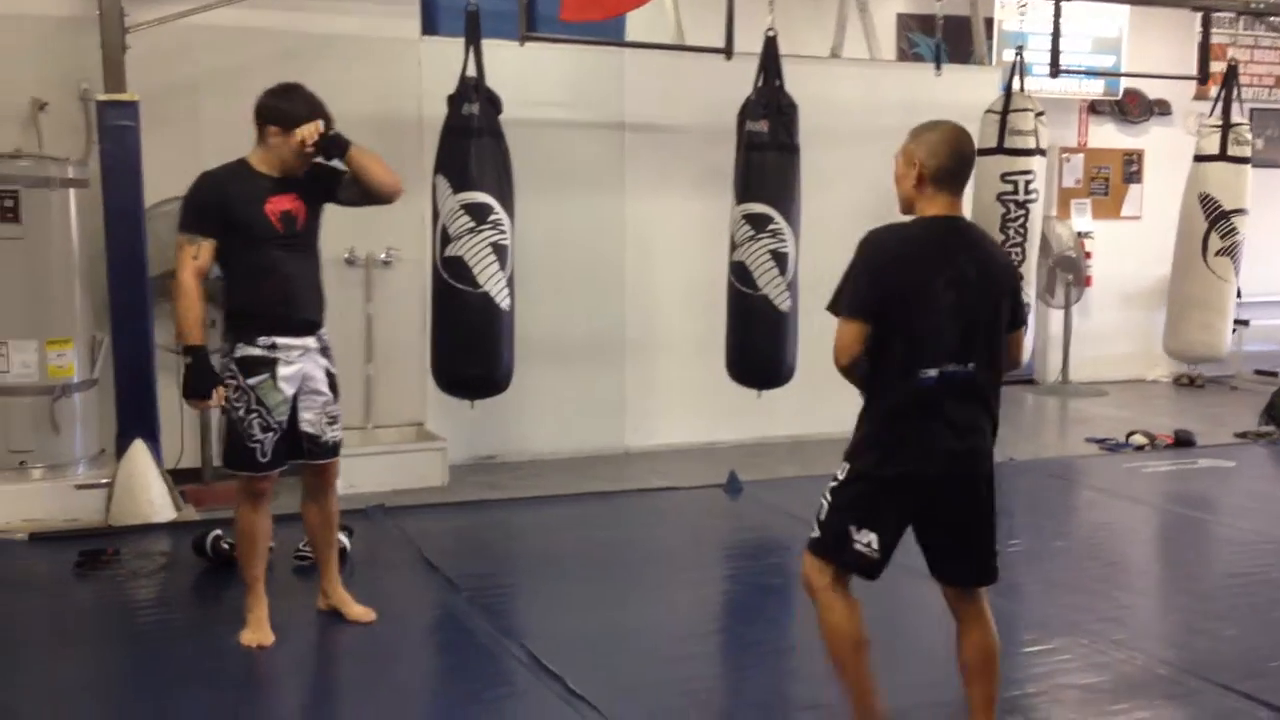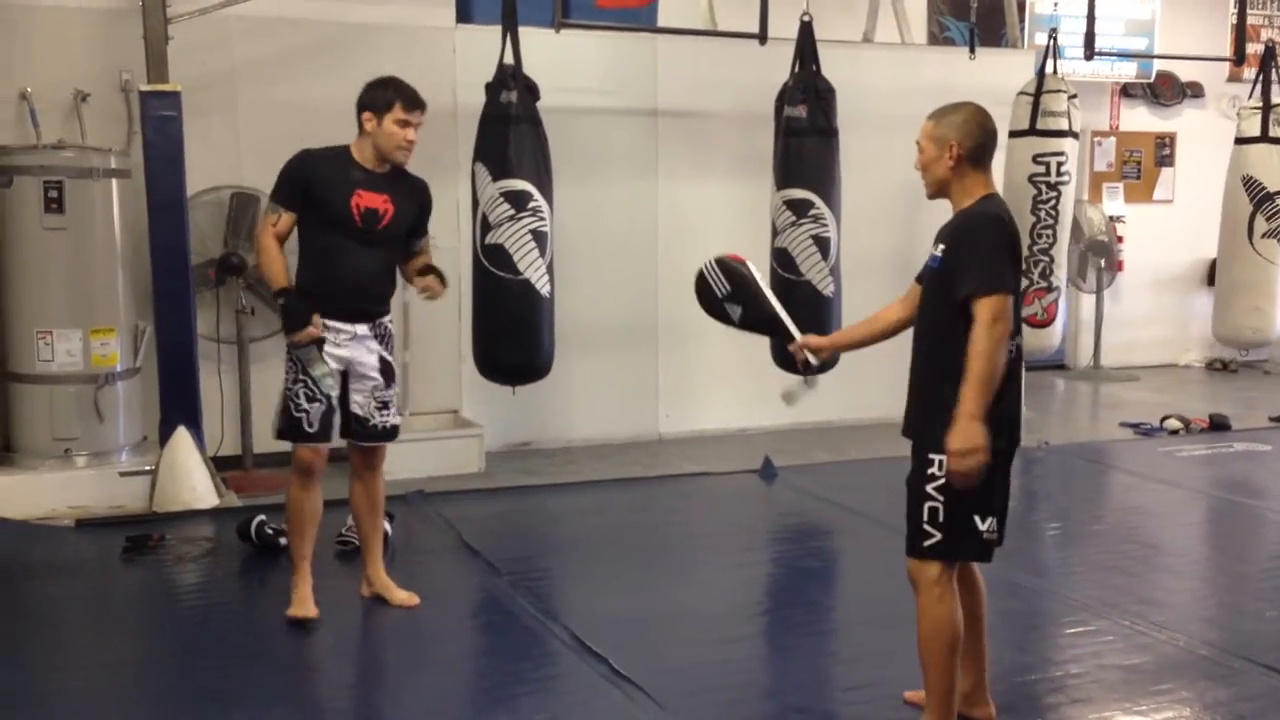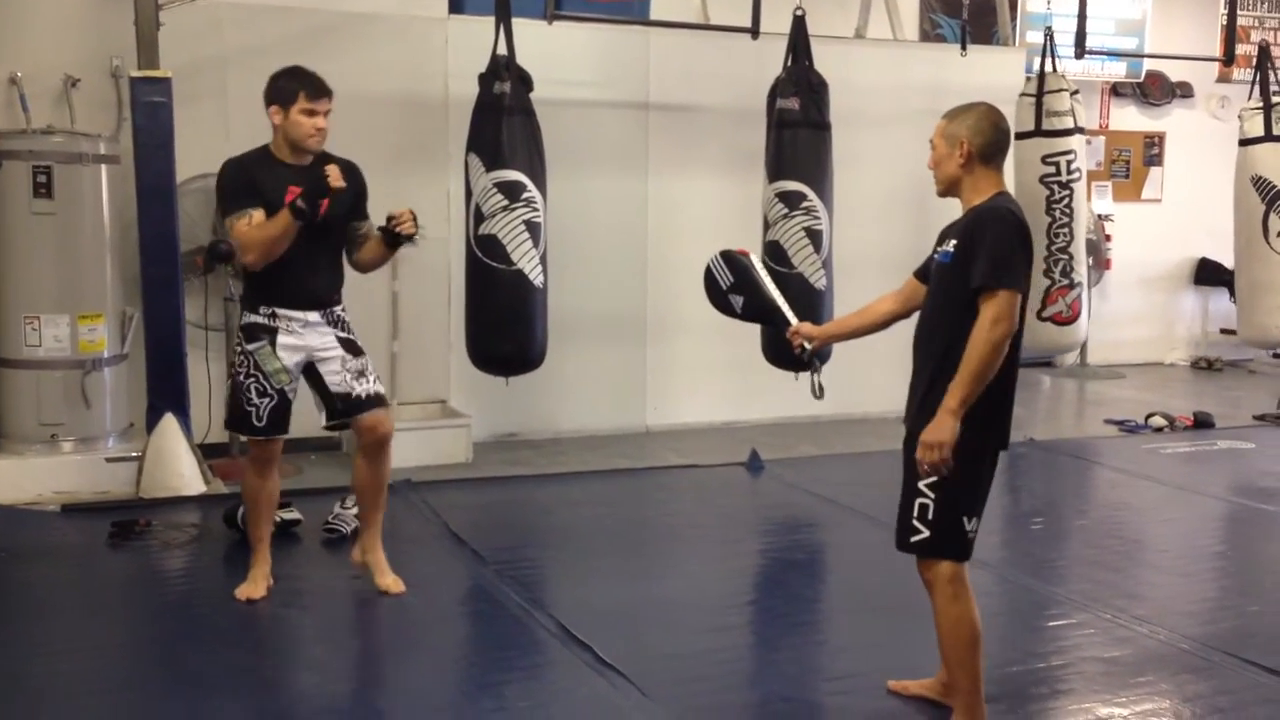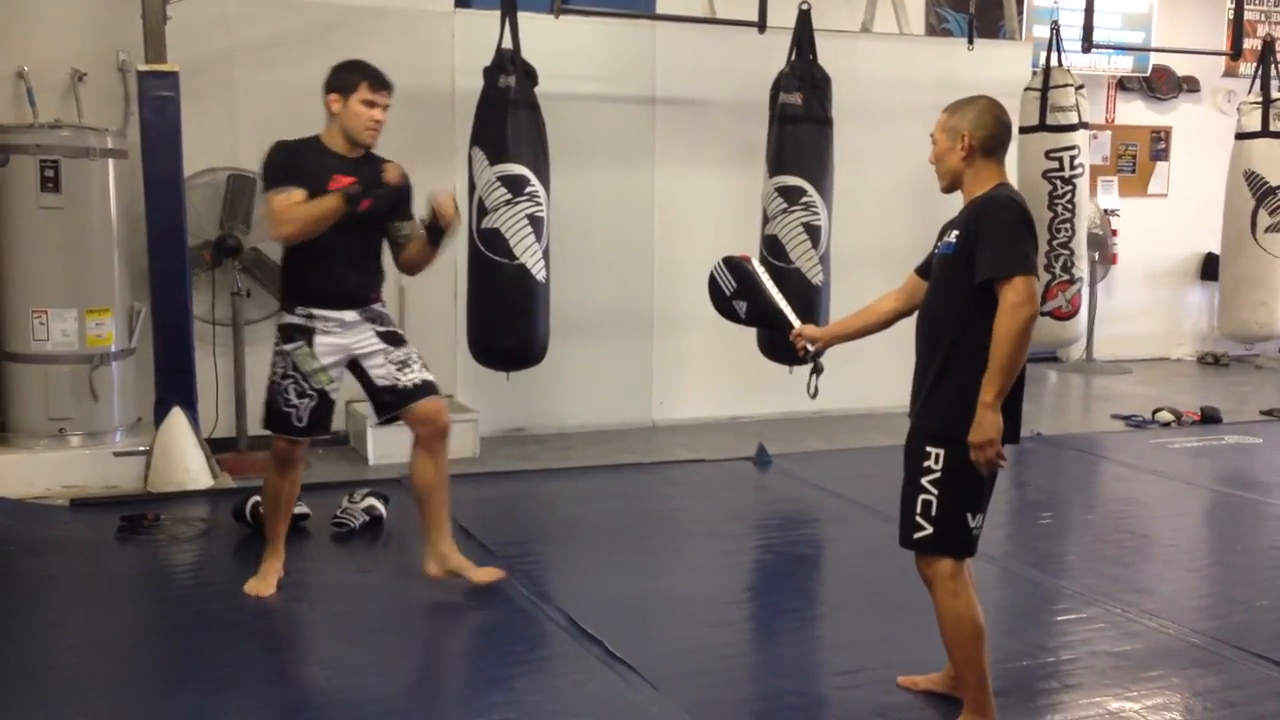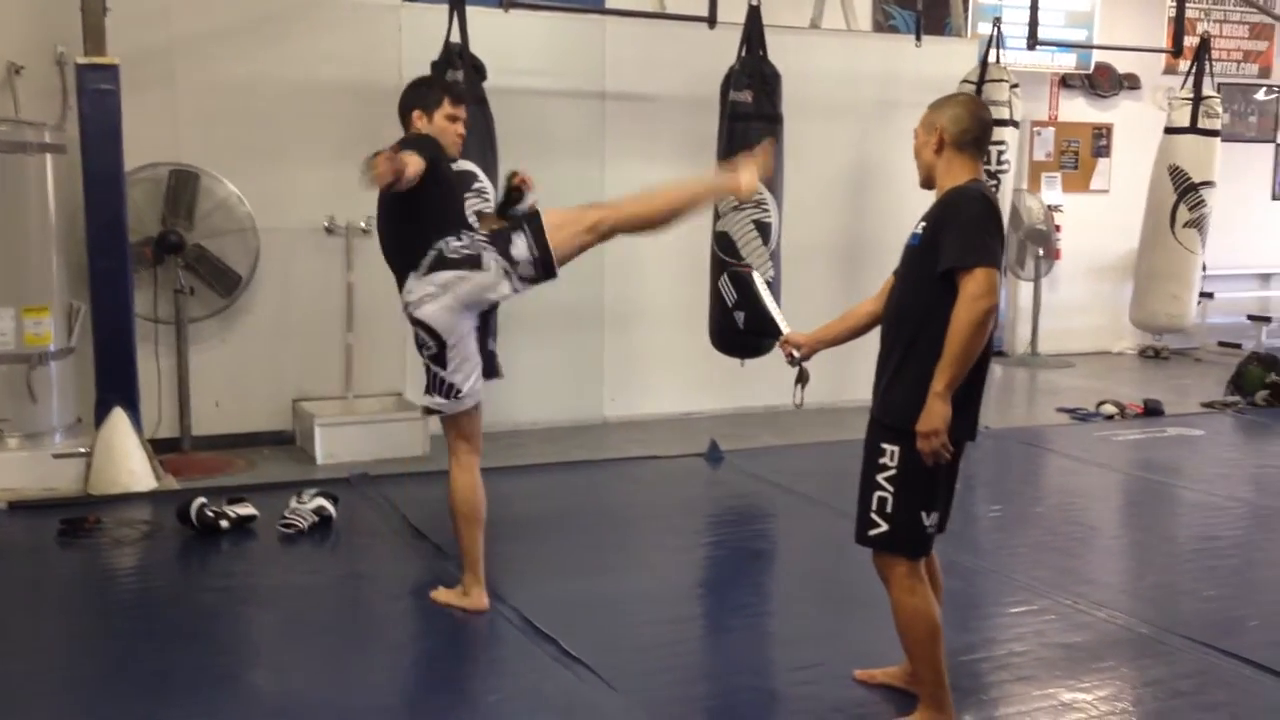
dt=0.7s
person 1, frame 1
left shoulder: (886, 246)
right shoulder: (996, 259)
left elbow: (848, 354)
right elbow: (1010, 356)
left hip: (889, 451)
right hip: (967, 454)
left knee: (825, 573)
right knee: (967, 596)
person 1, frame 2
left shoulder: (983, 226)
right shoulder: (967, 226)
left elbow: (993, 323)
right elbow: (912, 309)
left wrist: (970, 418)
right wrist: (832, 343)
left hip: (962, 434)
right hip: (942, 427)
left knee: (929, 569)
right knee: (954, 562)
person 1, frame 3
left shoulder: (997, 222)
right shoulder: (963, 228)
left elbow: (999, 323)
right elbow: (901, 301)
left wrist: (950, 415)
right wrist: (822, 332)
left hip: (955, 428)
right hip: (936, 421)
left knee: (941, 564)
right knee: (939, 558)
person 1, frame 4
left shoulder: (999, 211)
right shoulder: (965, 219)
left elbow: (1020, 305)
right elbow: (904, 298)
left wrist: (990, 406)
right wrist: (826, 334)
left hip: (966, 422)
right hip: (942, 416)
left knee: (939, 559)
right knee: (946, 552)
person 1, frame 5
left shoulder: (968, 205)
right shoulder: (947, 210)
left elbow: (981, 298)
right elbow: (889, 300)
left wrist: (940, 397)
right wrist: (814, 340)
left hip: (922, 417)
right hip: (907, 411)
left knee: (897, 557)
right knee: (914, 548)
right ankle: (918, 669)
person 2, frame 1
left shoulder: (312, 179)
right shoulder: (218, 188)
left elbow: (389, 189)
right elbow: (189, 277)
left wrist: (339, 146)
right wrist: (196, 358)
left hip: (313, 347)
right hip: (256, 353)
left knee: (323, 474)
right knee: (257, 483)
left ankle: (331, 587)
right ankle: (256, 607)
person 2, frame 2
left shoulder: (413, 191)
right shoulder: (311, 168)
left elbow: (416, 257)
right elbow: (269, 238)
left wrist: (430, 274)
right wrist: (291, 299)
left hip: (374, 334)
right hip: (319, 332)
left knee: (370, 457)
right knee: (308, 459)
left ankle: (375, 574)
right ankle: (302, 584)
person 2, frame 3
left shoulder: (345, 175)
right shoulder: (242, 173)
left elbow: (361, 259)
right elbow: (252, 254)
left wrist: (392, 238)
right wrist: (305, 202)
left hip: (329, 321)
right hip: (268, 325)
left knee: (376, 426)
right knee: (264, 449)
left ankle: (370, 546)
right ankle: (260, 564)
person 2, frame 4
left shoulder: (390, 177)
right shoulder: (290, 157)
left elbow: (410, 261)
right elbow: (286, 228)
left wrist: (435, 232)
right wrist: (355, 192)
left hip: (369, 320)
right hip: (308, 324)
left knee: (433, 420)
right knee: (288, 448)
left ankle: (442, 552)
right ankle: (273, 559)
person 2, frame 5
left shoulder: (396, 202)
right shoulder: (416, 148)
right elbow: (406, 164)
left wrist: (504, 203)
right wrist: (389, 166)
left hip: (427, 304)
right hip: (462, 265)
left knee: (463, 446)
right knee: (599, 219)
left ankle: (471, 586)
right ankle: (727, 181)
